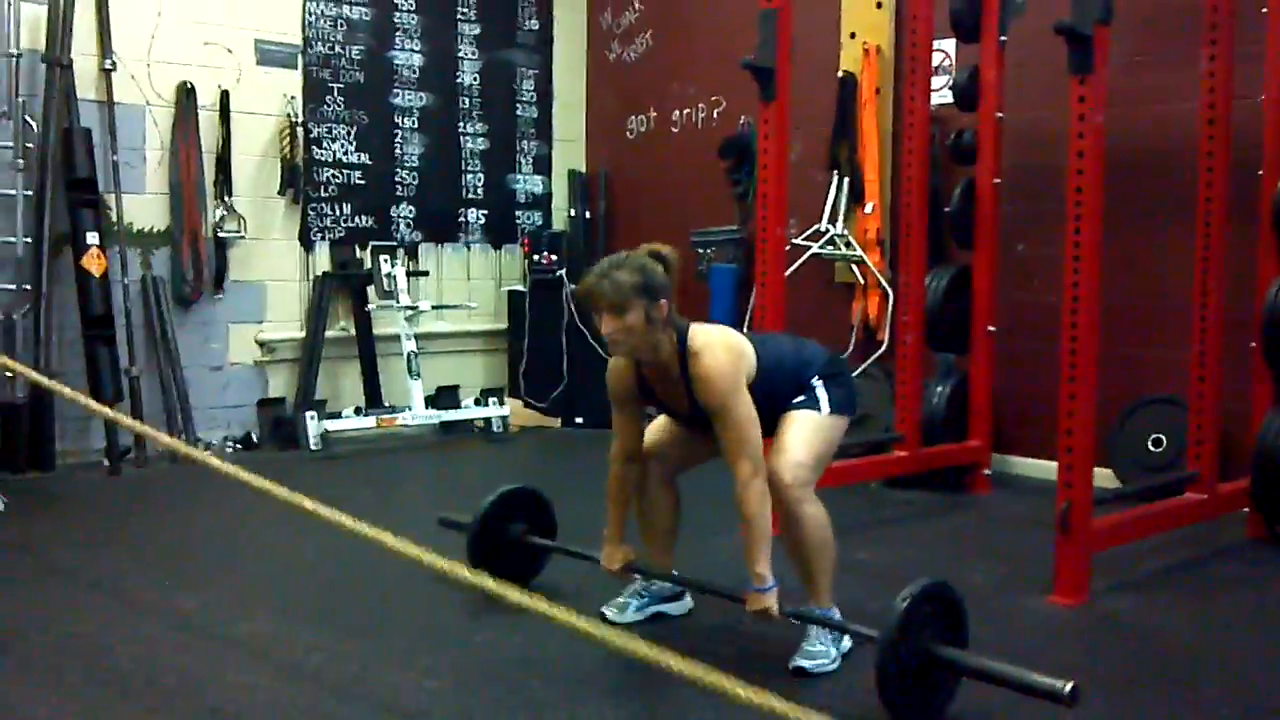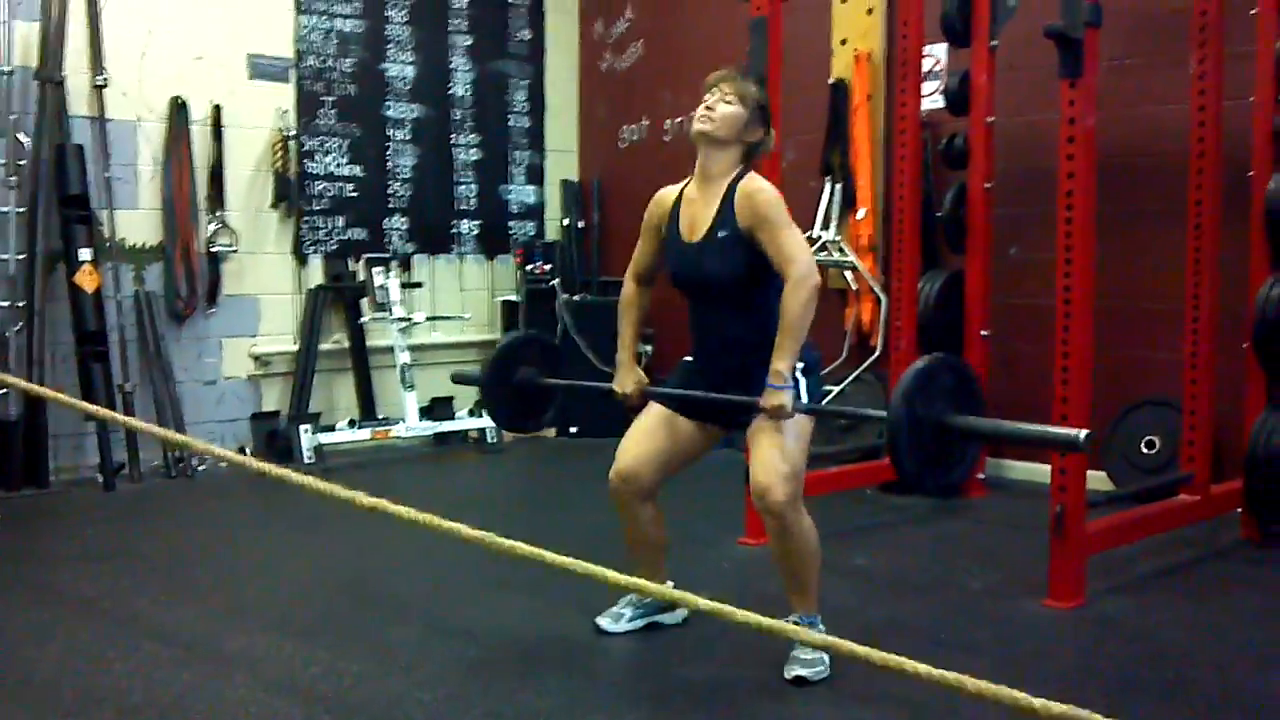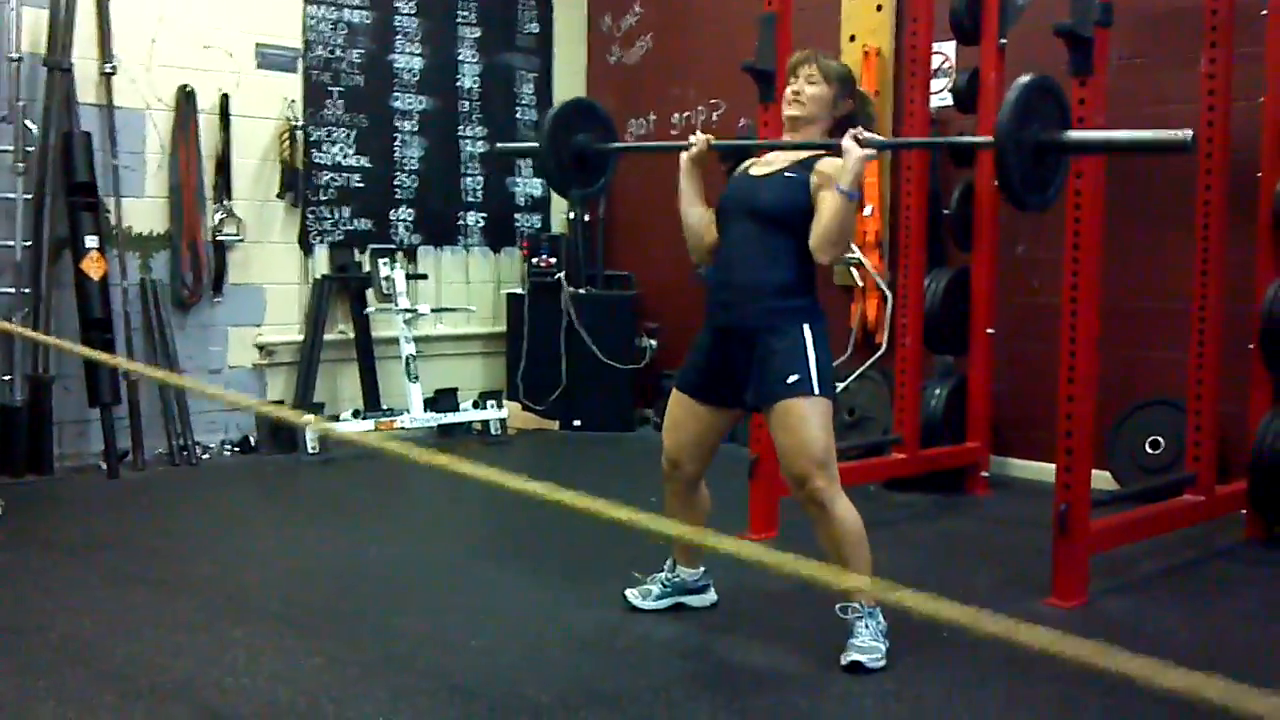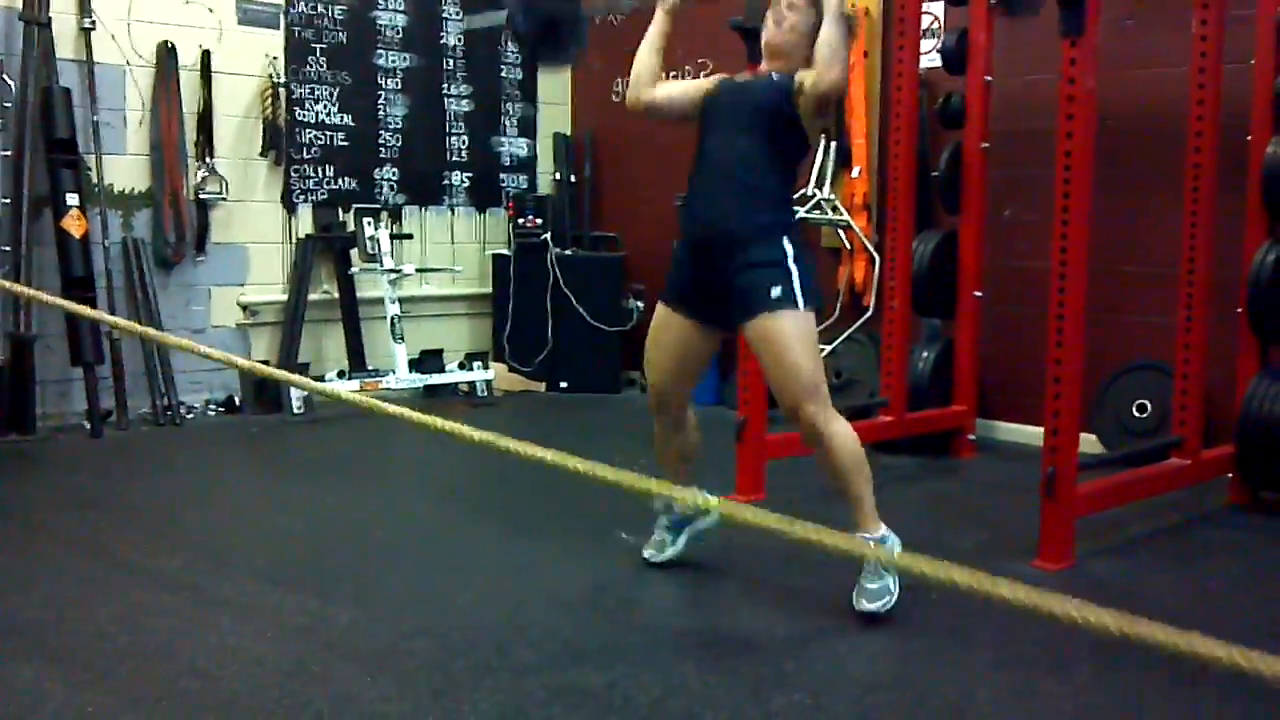
dt=1s
person 1, frame 1
left shoulder: (712, 362)
right shoulder: (624, 369)
left elbow: (749, 473)
right elbow: (625, 456)
left wrist: (761, 579)
right wrist: (613, 538)
left hip: (814, 383)
right hip: (755, 393)
left knee: (788, 482)
right knee: (652, 459)
left ankle: (826, 620)
right ankle: (662, 585)
person 1, frame 2
left shoulder: (755, 195)
right shoulder: (665, 204)
left elbow: (804, 279)
right elbow: (638, 281)
left wrist: (779, 377)
right wrist: (626, 361)
left hip: (775, 369)
right hip: (706, 369)
left knee: (775, 494)
right knee: (628, 477)
left ankle: (807, 626)
right ankle: (654, 595)
person 1, frame 3
left shoulder: (830, 169)
right shoulder: (750, 166)
left elbow: (826, 251)
right elbow: (703, 245)
left wrist: (851, 172)
right wrist: (689, 170)
left hip: (787, 335)
right hip: (719, 334)
left knee: (815, 483)
right knee: (678, 464)
left ankle: (865, 614)
right ankle: (688, 575)
person 1, frame 4
left shoulder: (807, 85)
right shoulder: (725, 84)
left elbow: (830, 80)
right elbow: (642, 94)
left hip: (764, 255)
right hip: (697, 255)
left knee: (807, 406)
right knee: (664, 396)
left ankle: (876, 541)
right ankle: (684, 506)
